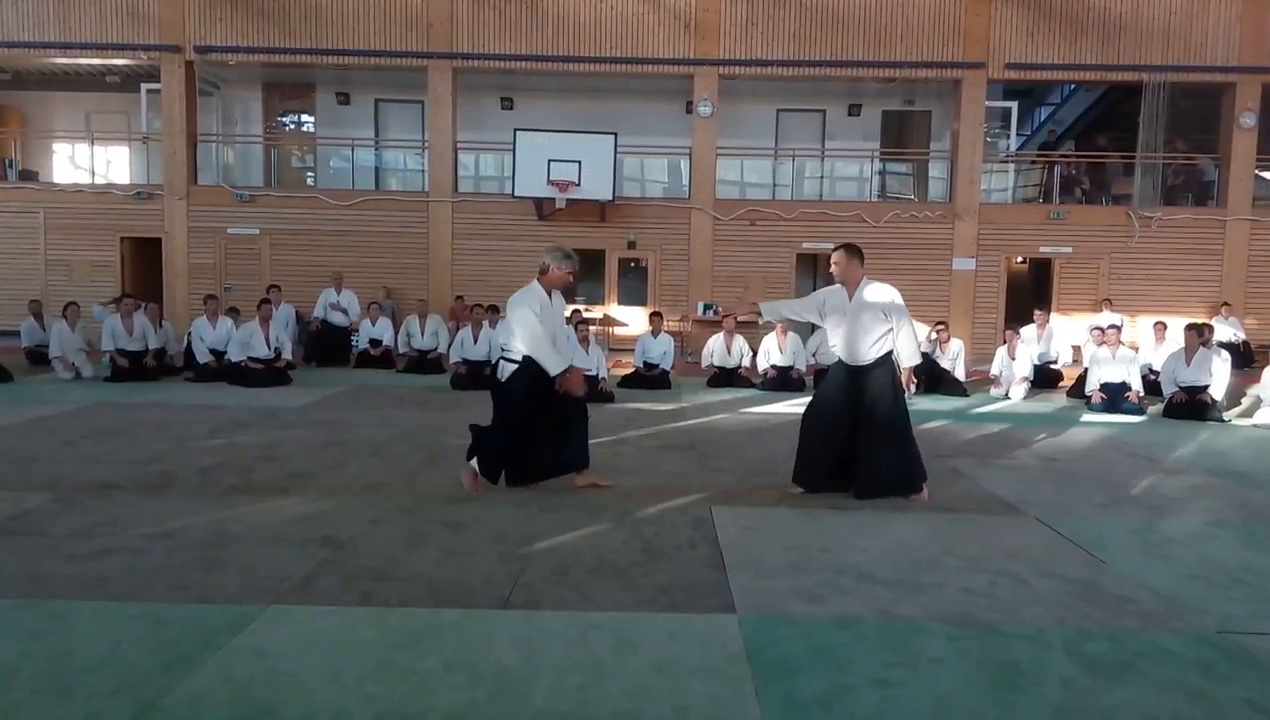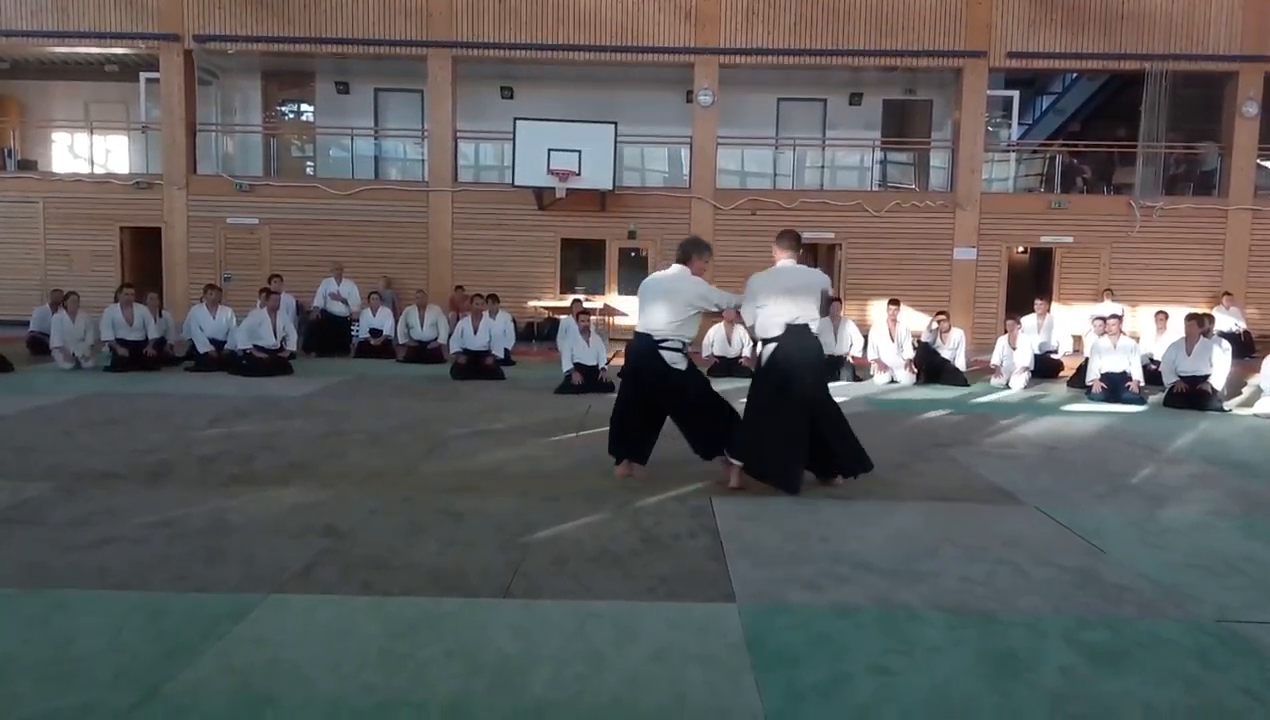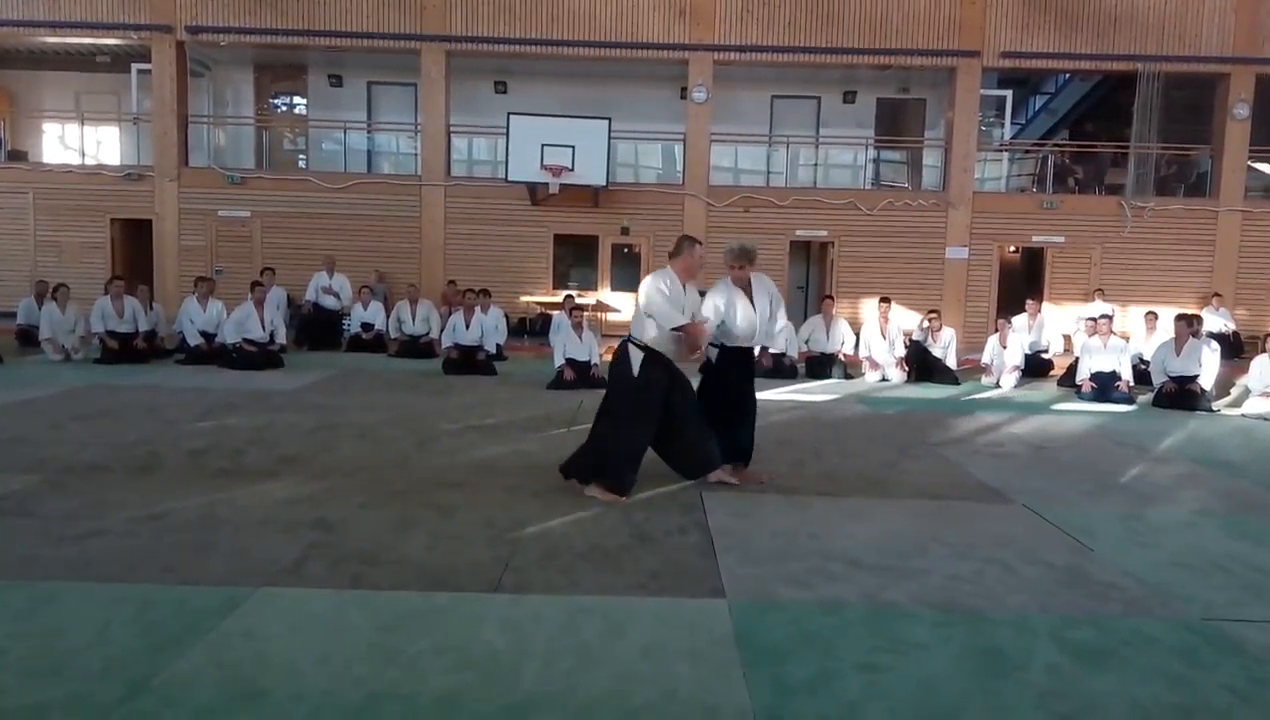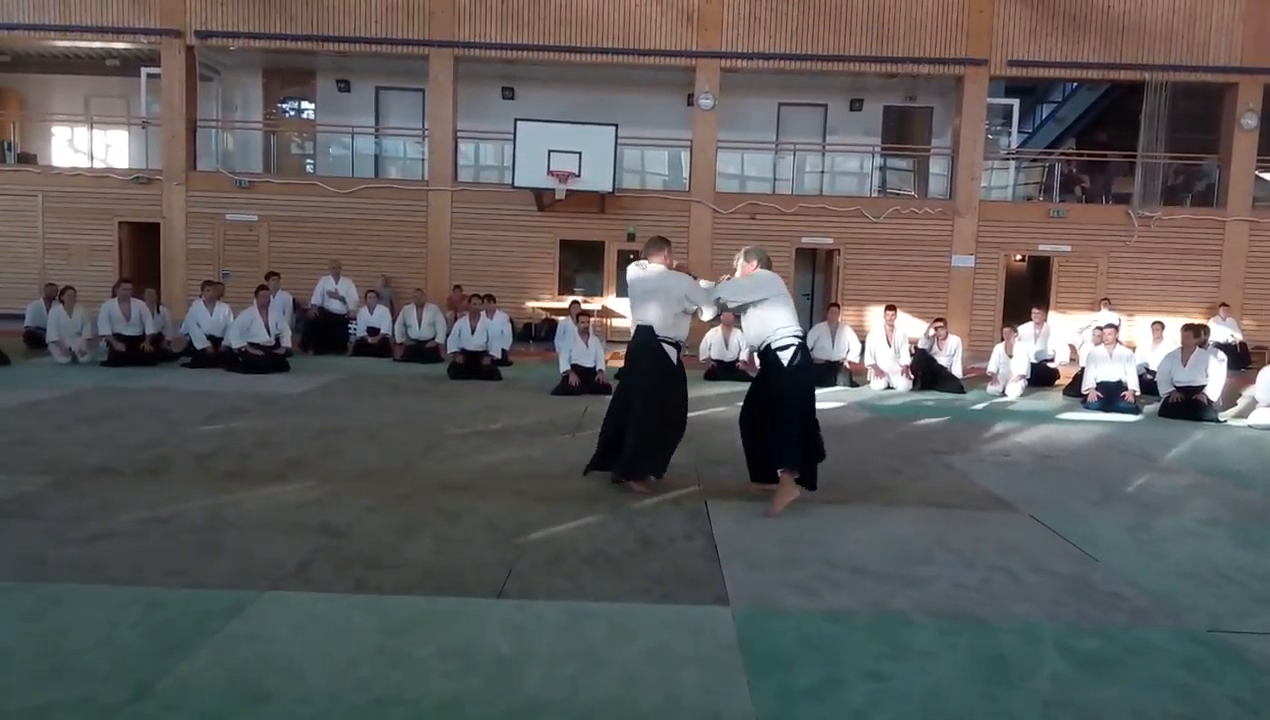
dt=0.7s
person 1, frame 1
left shoulder: (884, 293)
right shoulder: (828, 296)
left elbow: (904, 329)
right elbow: (794, 308)
left wrist: (907, 367)
right wrist: (754, 308)
left hip: (879, 372)
right hip: (844, 370)
left knee: (889, 431)
right knee: (820, 423)
left ankle: (912, 484)
right ankle: (812, 480)
person 1, frame 2
left shoulder: (756, 281)
right shoulder: (813, 276)
left elbow: (748, 318)
right elbow: (826, 293)
left wrist: (756, 320)
left hip: (777, 351)
right hip: (807, 348)
left knee: (764, 413)
right knee: (820, 410)
left ankle: (741, 468)
right ankle: (835, 469)
person 1, frame 3
left shoulder: (690, 291)
right shoulder: (655, 282)
left elbow: (693, 322)
right elbow: (661, 311)
left wrist: (696, 338)
right wrist: (690, 328)
left hip: (661, 361)
right hip: (639, 360)
left knee: (685, 413)
right knee: (628, 422)
left ankle: (708, 469)
right ankle: (600, 481)
person 1, frame 4
left shoulder: (634, 275)
right shoulder: (682, 282)
right elbow: (709, 310)
left hip: (639, 347)
right hip: (663, 352)
left knee: (630, 408)
right knee: (665, 415)
left ankle: (623, 466)
right ankle: (635, 471)
person 2, frame 1
left shoulder: (556, 298)
right shoulder: (523, 300)
left elbow: (559, 338)
right elbow: (536, 343)
left wrist: (567, 371)
right wrist: (563, 373)
left hip: (549, 368)
right hip: (518, 370)
left knee: (572, 413)
right knee: (509, 425)
left ankle: (582, 473)
right ankle: (475, 469)
person 2, frame 2
left shoulder: (652, 281)
right shoulder: (696, 286)
right elbow: (729, 302)
left hip: (640, 348)
right hip: (666, 355)
left knee: (635, 406)
right knee: (701, 404)
left ankle: (625, 461)
right ankle: (724, 458)
person 2, frame 3
left shoulder: (765, 285)
right shoulder: (719, 291)
left elbow: (779, 318)
right elbow: (705, 323)
left wrist: (766, 347)
left hip: (746, 355)
right hip: (725, 357)
left knee: (731, 410)
right knee: (740, 409)
right ankle: (738, 465)
person 2, frame 4
left shoulder: (767, 280)
right shoulder: (760, 285)
left elbow: (727, 293)
right elbow: (726, 294)
left wrist: (732, 281)
left hip: (787, 356)
right hip: (775, 358)
left knee: (780, 416)
right knee: (754, 417)
left ankle: (788, 482)
right ankle: (773, 477)
